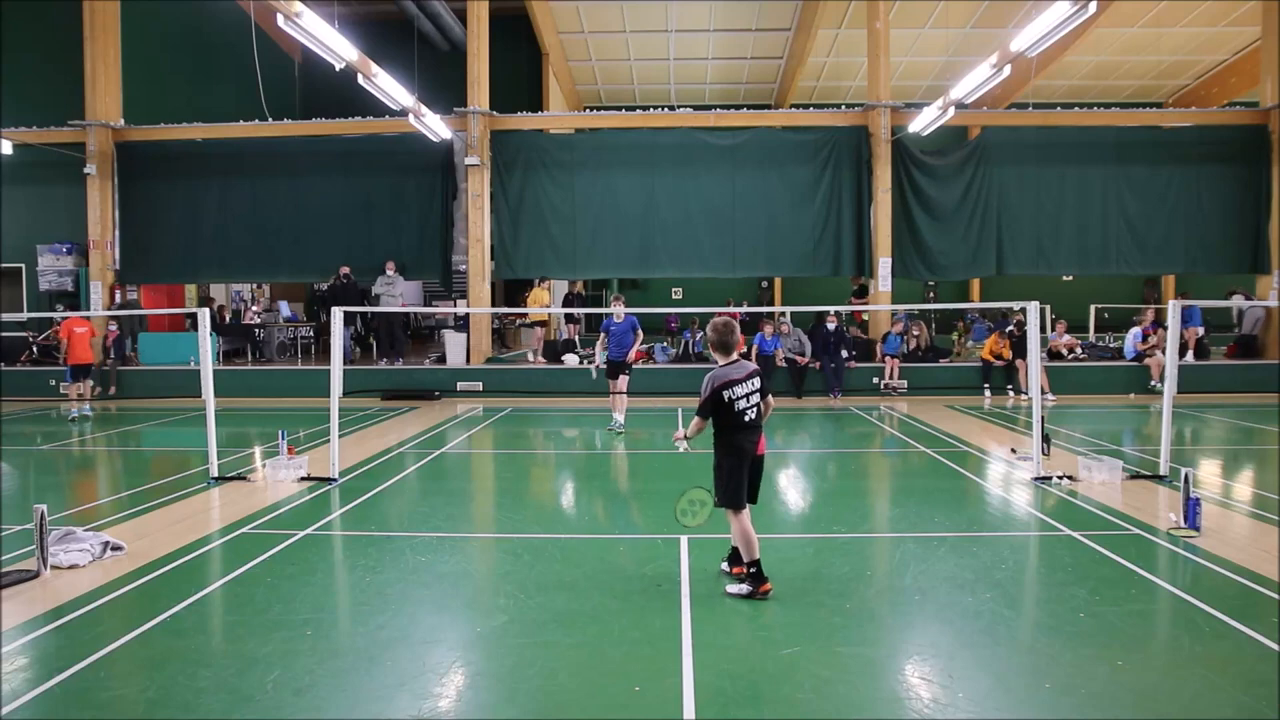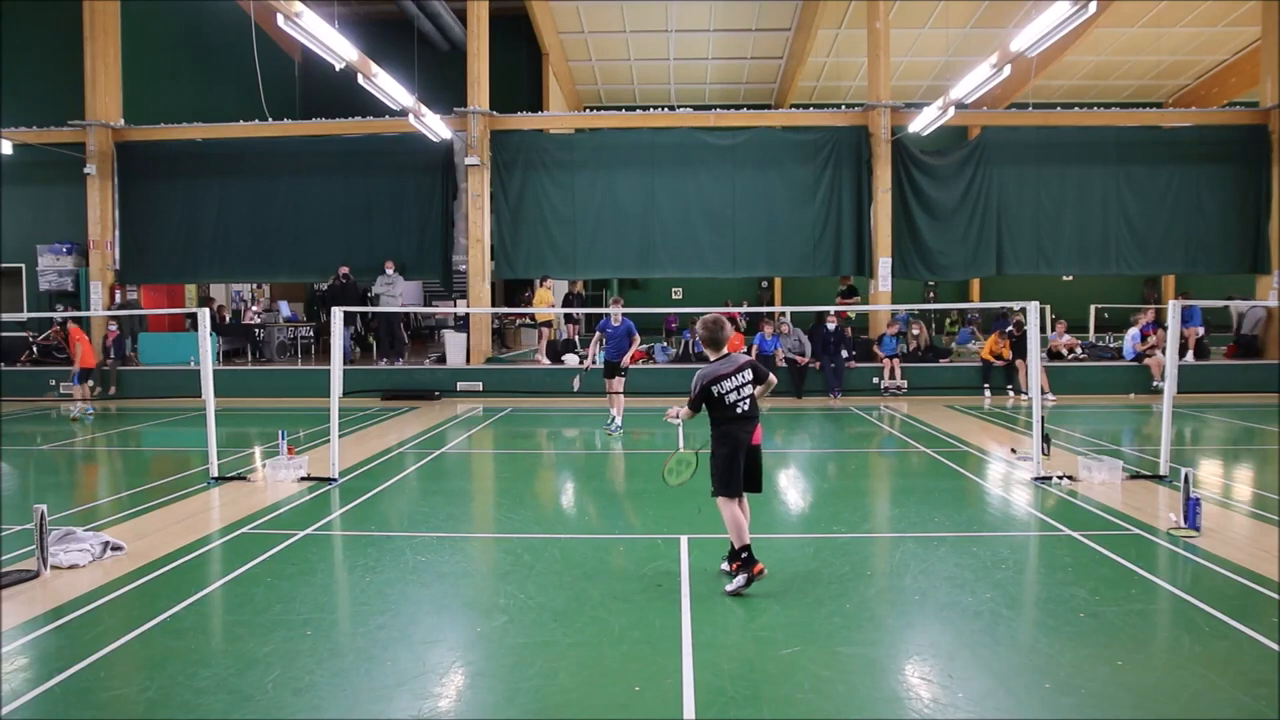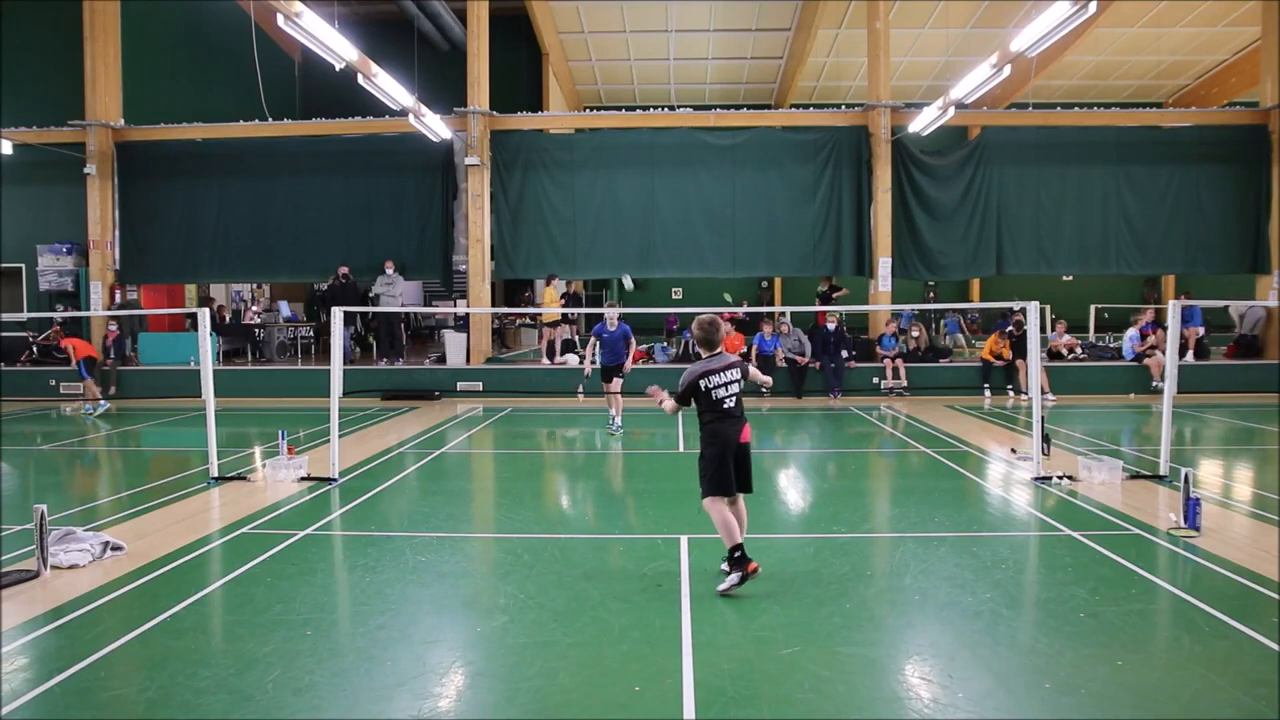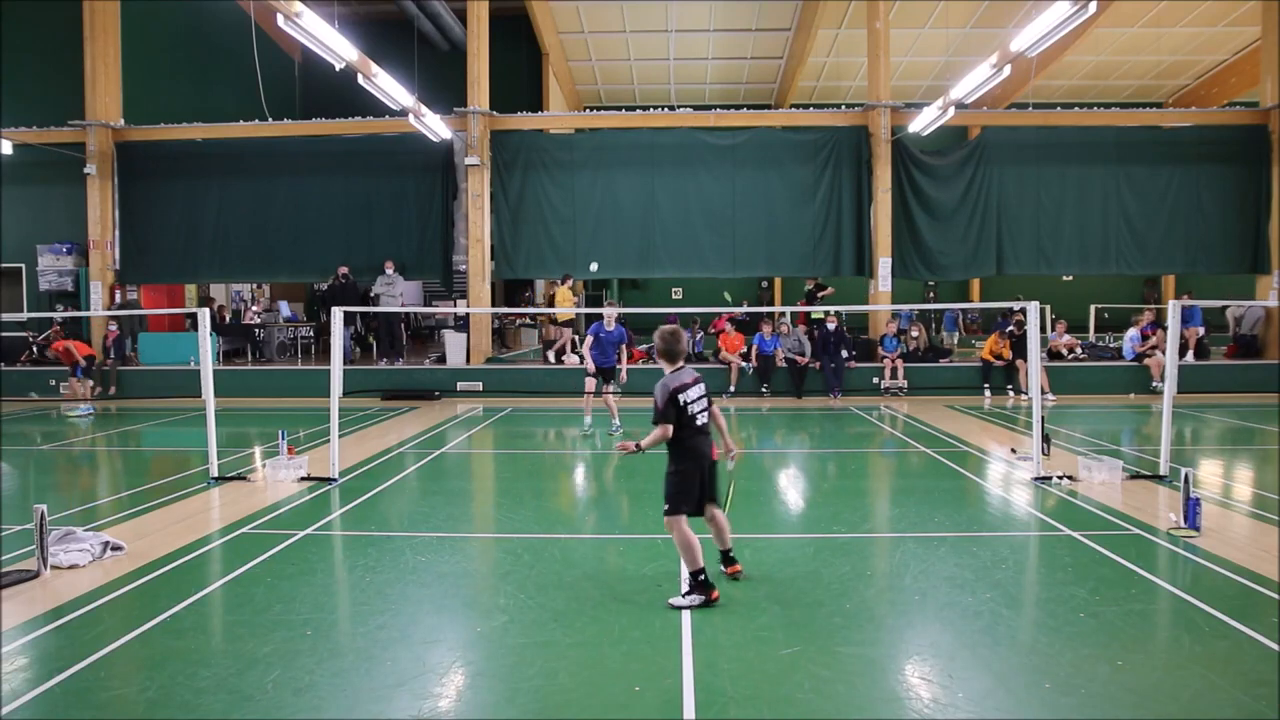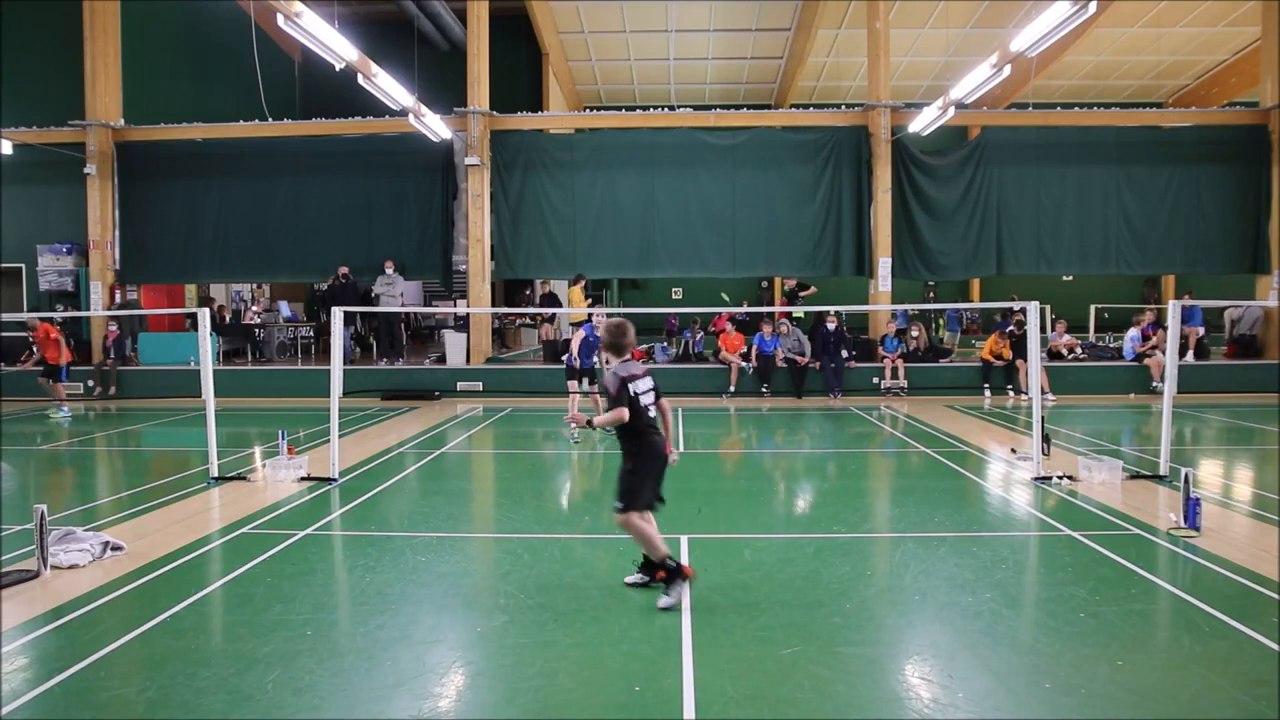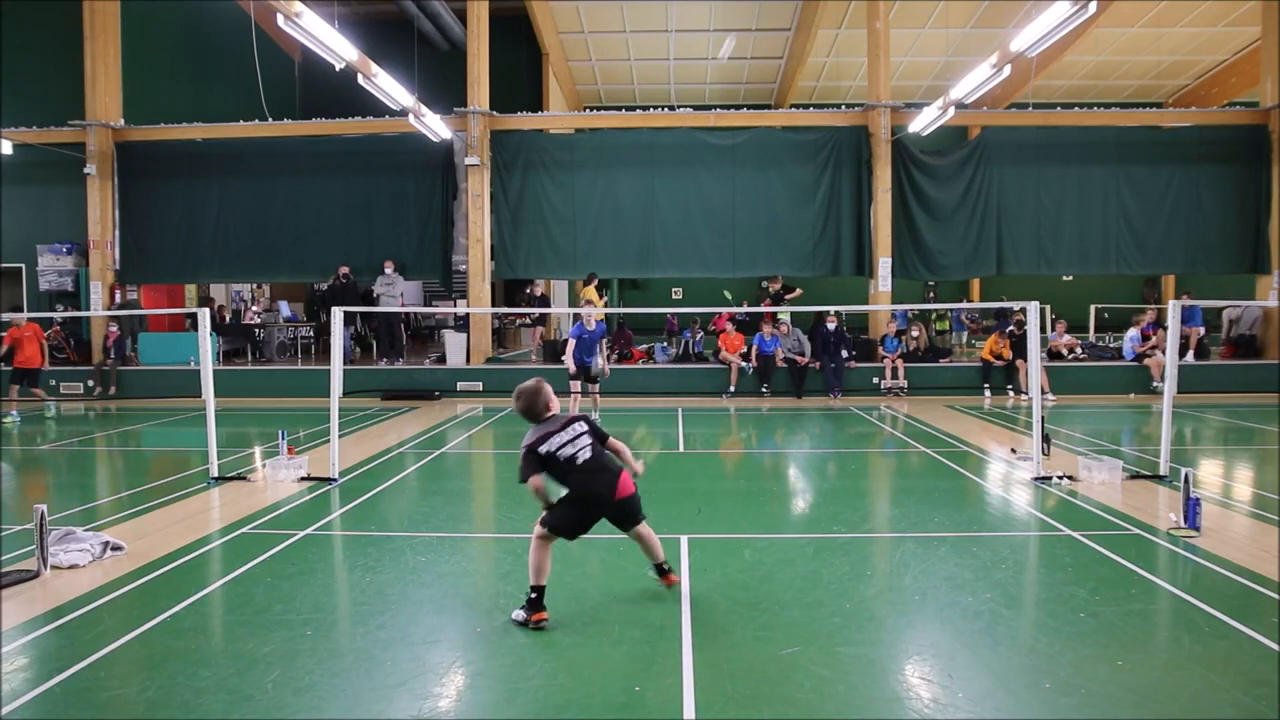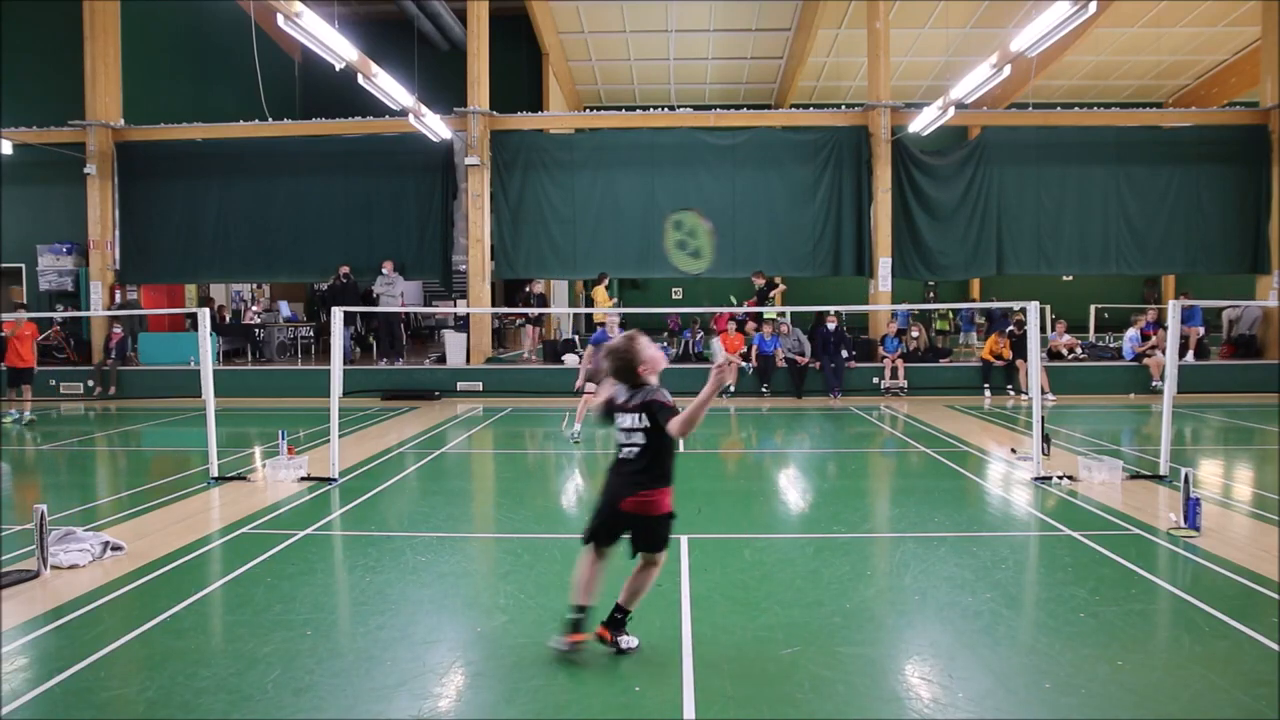
dt=0.4s
person 1, frame 1
left shoulder: (714, 380)
right shoulder: (753, 370)
left elbow: (701, 422)
right elbow: (768, 404)
left wrist: (685, 435)
left hip: (731, 450)
right hip: (755, 445)
left knee: (735, 512)
right knee: (741, 506)
left ankle: (757, 578)
right ankle: (737, 560)
person 1, frame 2
left shoulder: (704, 376)
right shoulder: (746, 362)
left elbow: (690, 412)
right elbow: (771, 381)
left wrist: (676, 413)
left hip: (727, 441)
right hip: (751, 436)
left knee: (726, 501)
right knee: (739, 497)
left ankle: (749, 562)
right ankle: (736, 556)
person 1, frame 3
left shoulder: (693, 374)
right shoulder: (735, 362)
left elbow: (674, 408)
right elbow: (750, 373)
left wrist: (662, 399)
right wrist: (764, 379)
left hip: (715, 440)
right hip: (740, 435)
left knee: (713, 502)
right knee: (734, 498)
left ankle: (741, 561)
right ankle: (736, 558)
person 1, frame 4
left shoulder: (665, 387)
right shoulder: (696, 377)
left elbow: (665, 432)
right elbow: (714, 412)
left wrist: (638, 446)
right wrist: (728, 443)
left hip: (684, 458)
right hip: (706, 451)
left knee: (674, 521)
right knee: (710, 510)
left ankle: (702, 586)
right ankle: (729, 561)
person 1, frame 5
left shoulder: (615, 377)
right shoulder: (643, 371)
left elbow: (622, 415)
right elbow: (664, 408)
left wrist: (590, 422)
right wrist: (669, 446)
left hip: (640, 454)
right hip: (656, 448)
left knee: (627, 518)
right knee: (639, 511)
left ankle: (675, 570)
right ankle: (651, 568)
person 1, frame 6
left shoulder: (531, 443)
right shoulder: (579, 420)
left elbow: (535, 483)
right elbow: (614, 445)
left wrist: (548, 506)
right wrist: (634, 466)
left hip: (588, 495)
right hip: (618, 486)
left knee: (542, 536)
right knee: (637, 528)
left ankle: (535, 607)
right ankle: (665, 572)
person 1, frame 7
left shoulder: (618, 395)
right shoulder: (656, 400)
left elbow: (602, 404)
right elbow: (678, 430)
left wrist: (610, 382)
right wrist: (711, 388)
left hip: (615, 491)
right hip: (649, 499)
left knee: (594, 553)
right knee: (651, 560)
left ankle: (575, 625)
right ankle: (614, 625)
